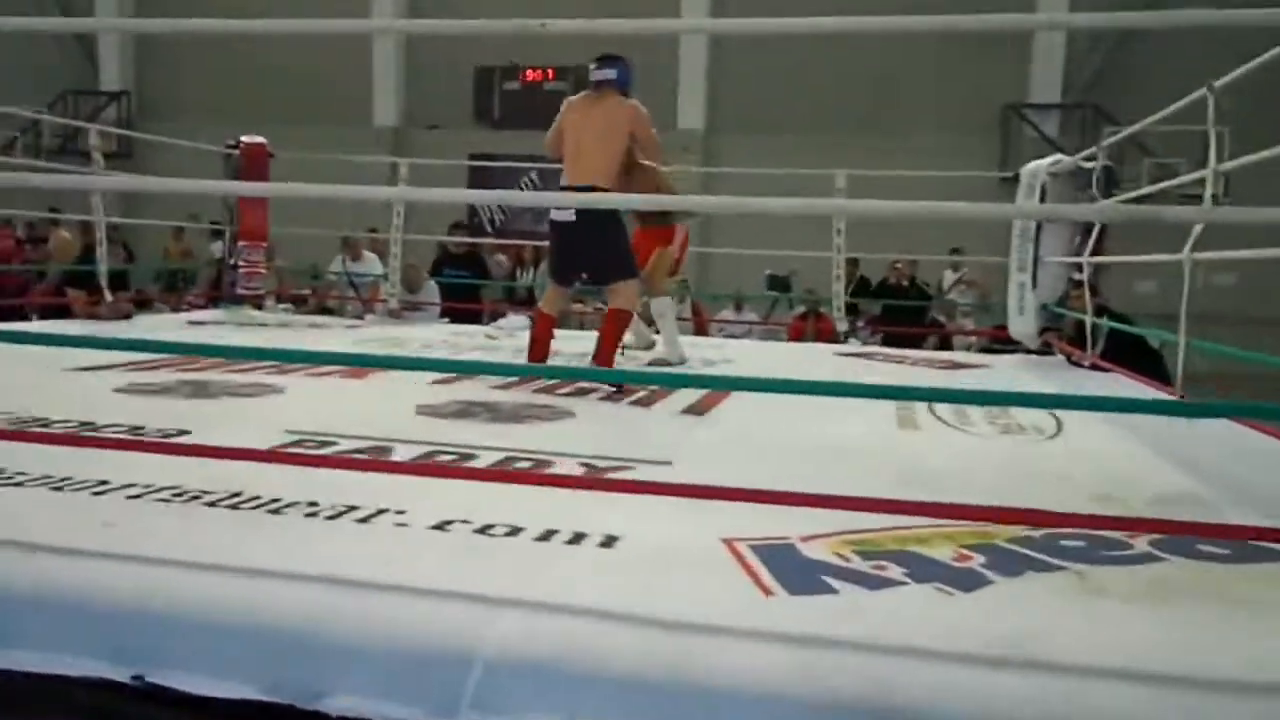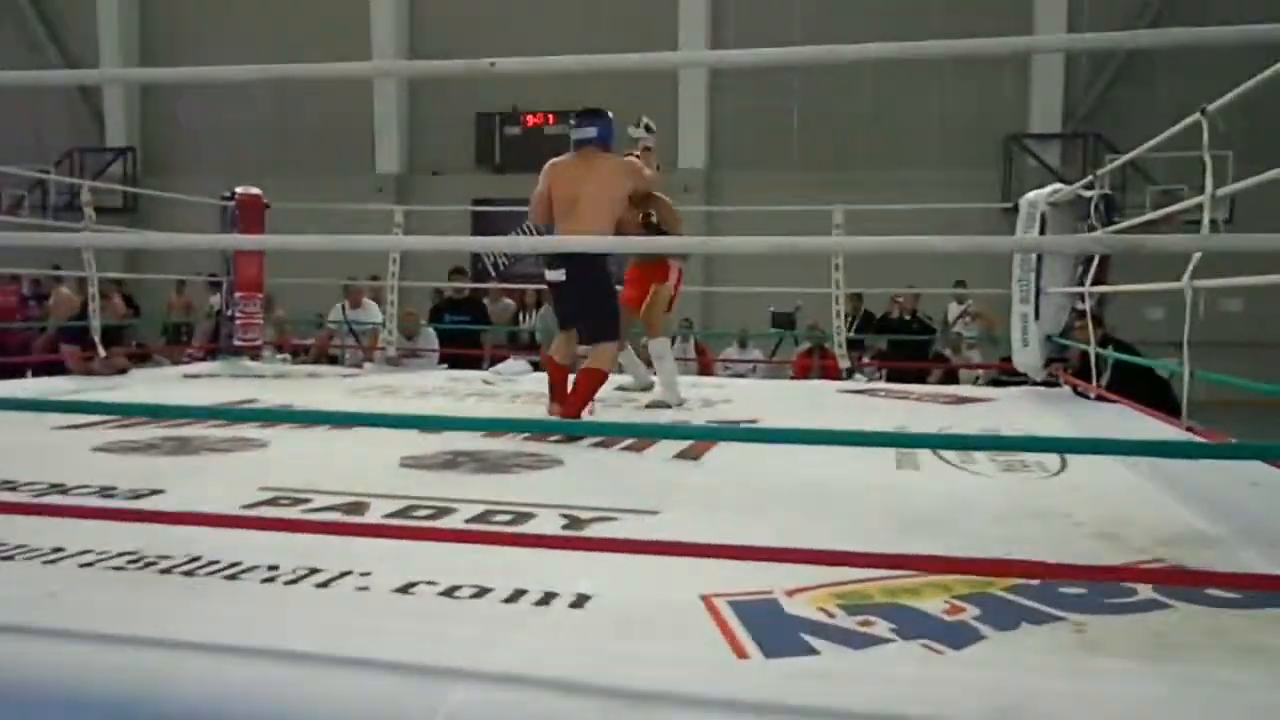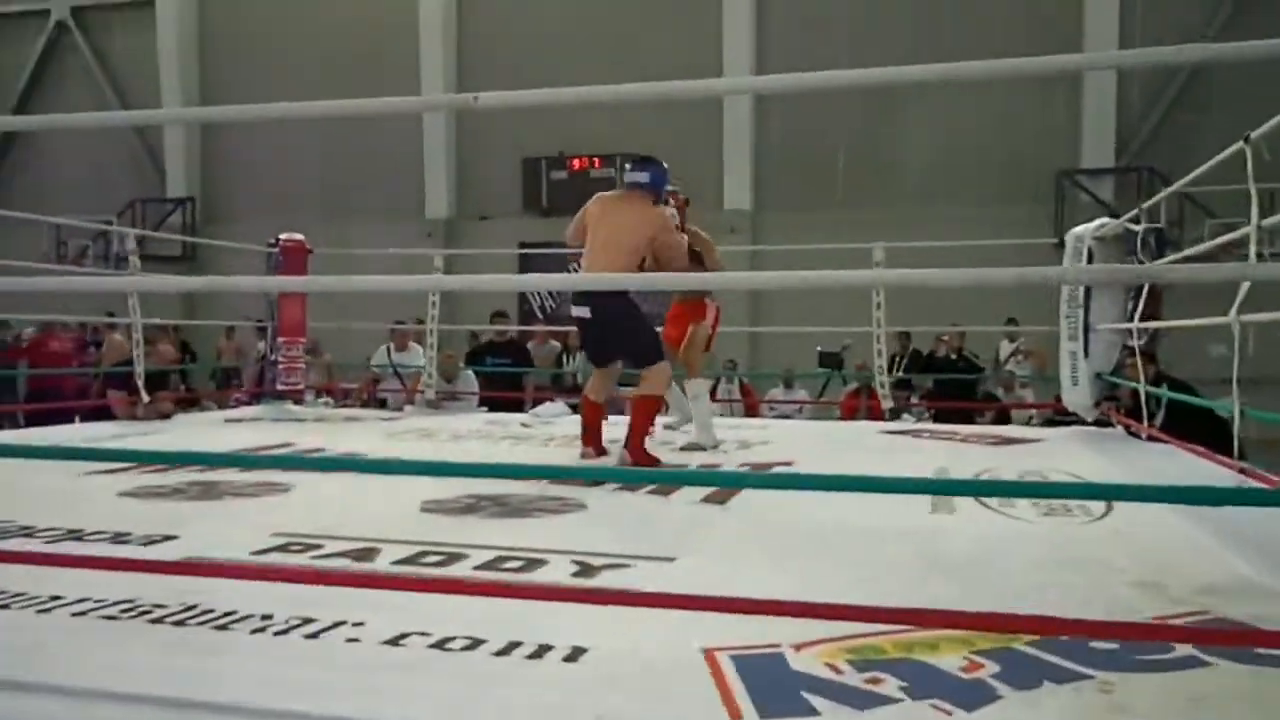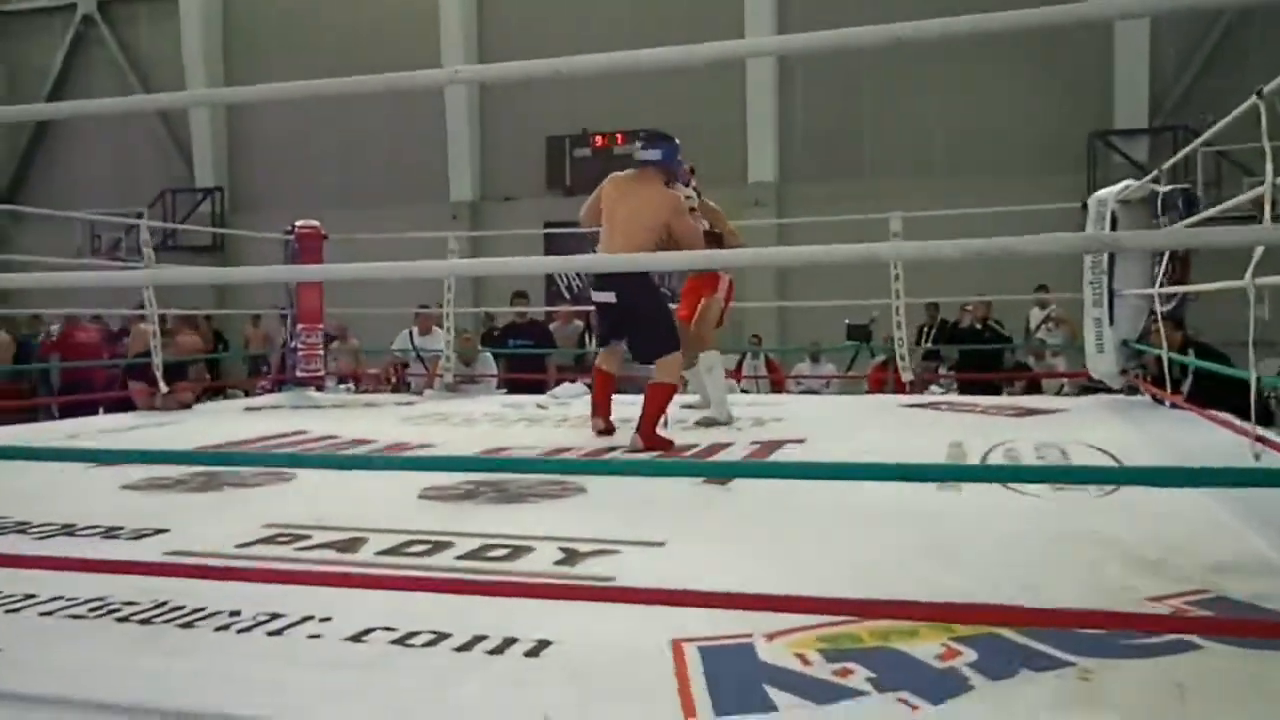
dt=0.2s
person 1, frame 1
left shoulder: (572, 106)
right shoulder: (631, 111)
left elbow: (553, 149)
right elbow: (652, 158)
left hip: (564, 204)
right hip: (595, 204)
left knee: (558, 286)
right knee: (626, 287)
left ankle: (535, 359)
right ankle: (602, 363)
person 1, frame 2
left shoulder: (554, 168)
right shoulder: (625, 168)
left elbow: (537, 217)
right elbow: (650, 184)
left hip: (557, 261)
right hip: (589, 262)
left knee: (568, 332)
right knee: (605, 347)
left ankle: (557, 401)
right ankle: (569, 413)
person 1, frame 3
left shoulder: (600, 201)
right shoulder: (656, 218)
left elbow: (572, 239)
right elbow: (680, 262)
left hip: (583, 298)
right hip: (611, 299)
left knee: (604, 369)
right knee: (658, 371)
left ankle: (590, 442)
right ankle: (634, 449)
person 1, frame 4
left shoulder: (613, 181)
right shoulder: (669, 199)
left elbow: (586, 218)
right elbow: (696, 244)
right wrist: (687, 215)
left hip: (603, 281)
right hip: (633, 282)
left knee: (611, 346)
right knee: (670, 359)
left ankle: (600, 417)
right ankle: (645, 433)
person 2, frame 1
left shoulder: (650, 173)
left hip: (670, 233)
right hip: (645, 235)
left knee: (652, 279)
left ankle: (674, 350)
right ankle: (643, 337)
person 2, frame 2
left shoulder: (661, 206)
left wrist: (657, 234)
left hip: (664, 269)
right hip: (638, 270)
left knee: (650, 320)
left ankle: (670, 393)
right ankle: (642, 378)
person 2, frame 3
left shoulder: (699, 240)
left wrist: (695, 261)
left hip: (702, 308)
right hip: (679, 308)
left knee: (689, 359)
left ankle: (705, 434)
right ankle: (686, 413)
person 2, frame 4
left shoulder: (709, 211)
left elbow: (738, 247)
left wrist: (713, 237)
left hip: (715, 281)
right hip: (693, 284)
left knee: (700, 333)
right knee: (679, 346)
left ankle: (720, 409)
right ankle: (707, 397)
